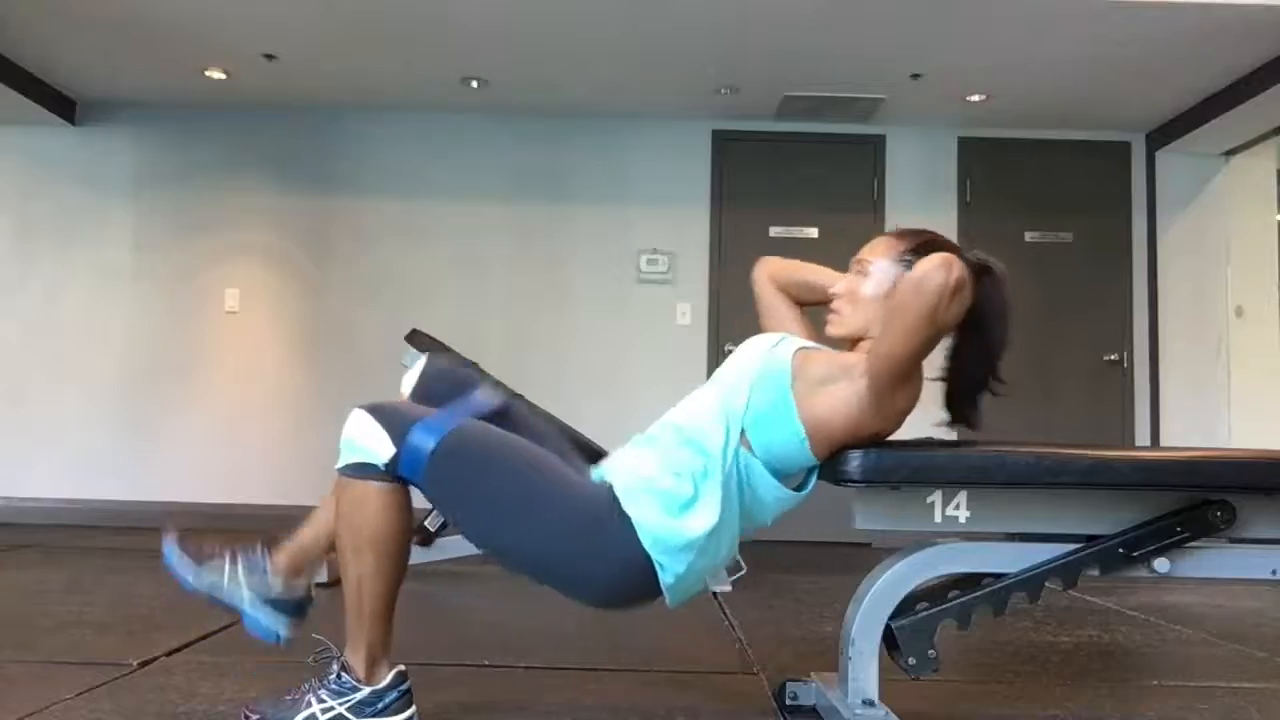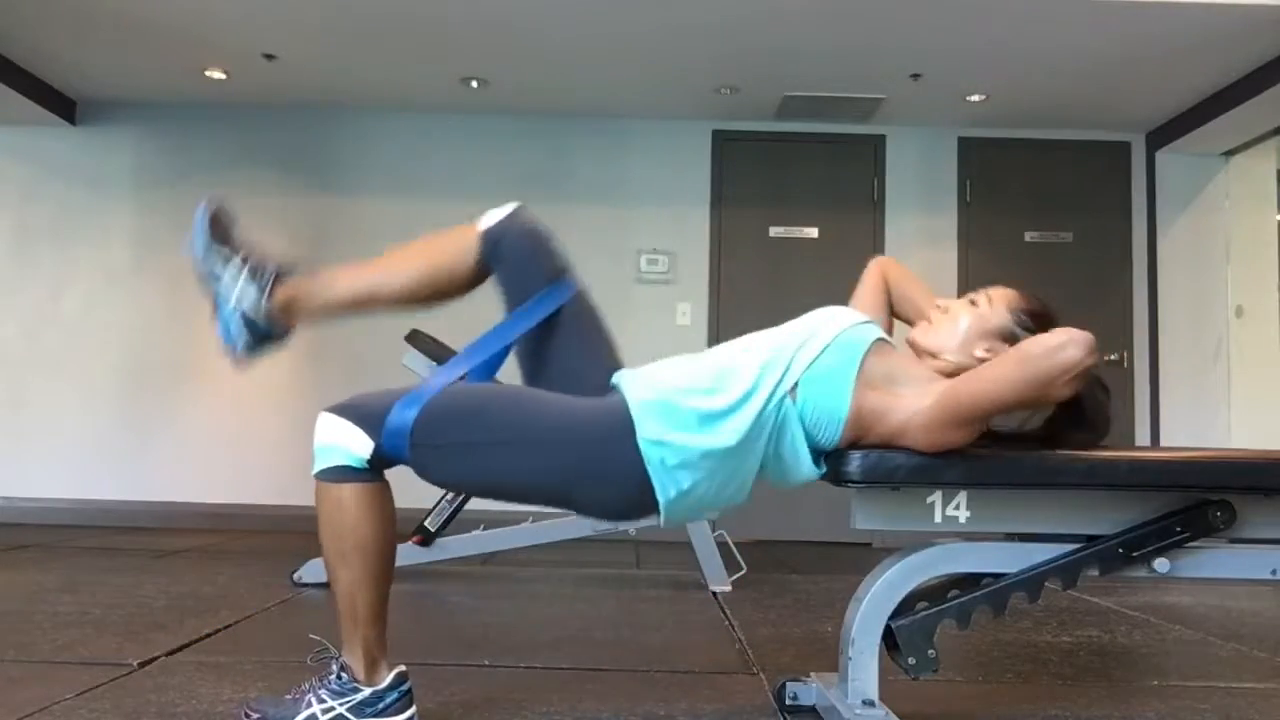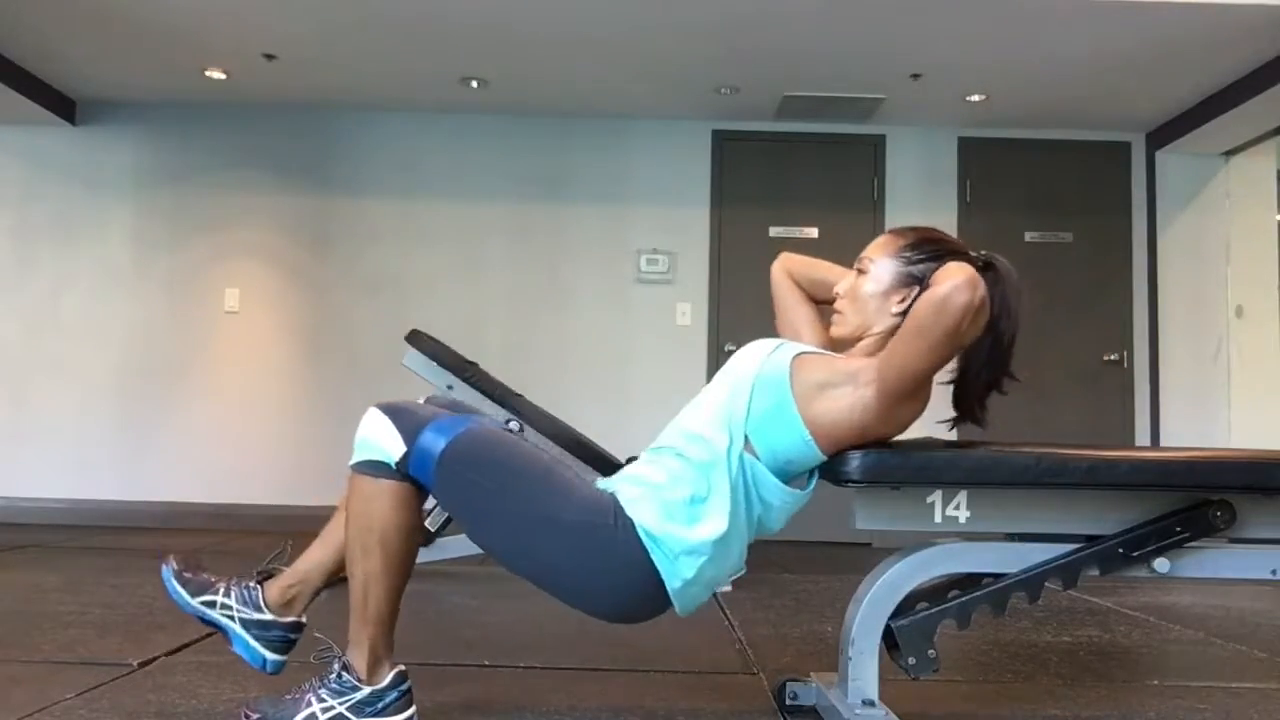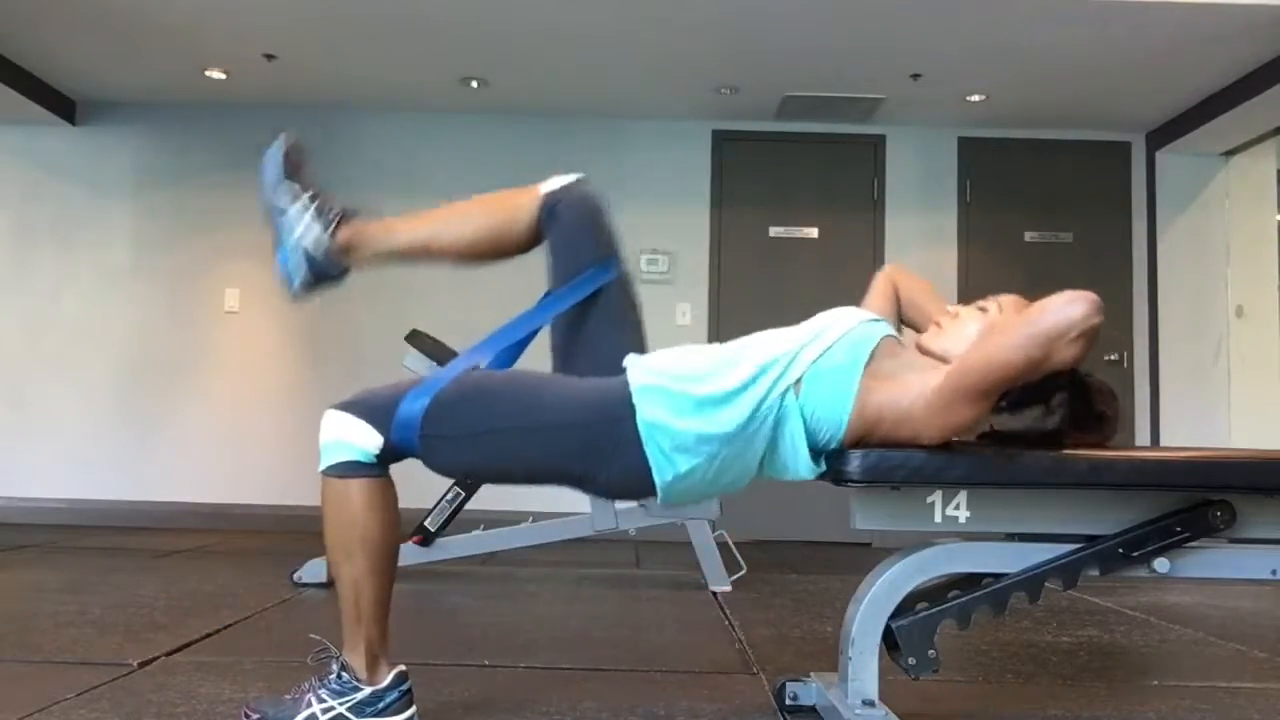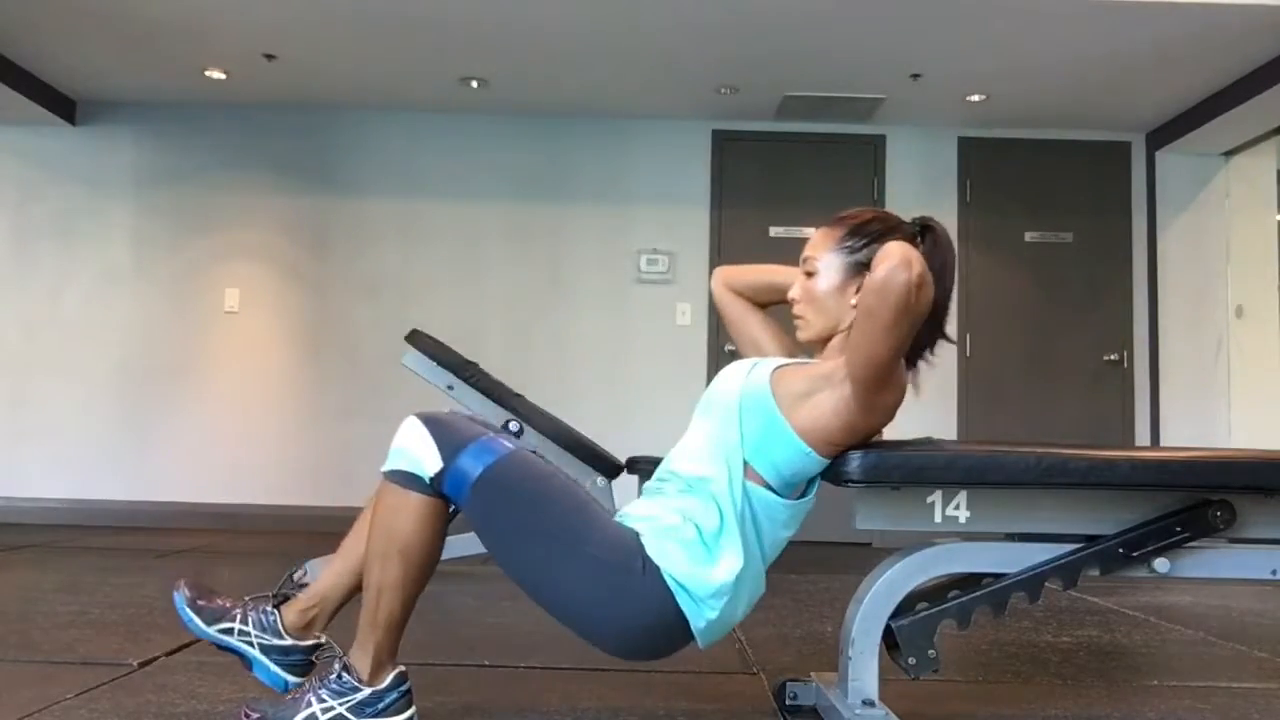
dt=1s
person 1, frame 1
left shoulder: (874, 393)
right shoulder: (820, 363)
left elbow: (944, 270)
right elbow: (768, 268)
left wrist: (890, 284)
right wrist: (852, 288)
left hip: (623, 542)
right hip: (610, 492)
left knee: (379, 433)
right knee: (439, 394)
right ankle: (277, 580)
person 1, frame 2
left shoulder: (932, 408)
right shoulder: (884, 352)
left elbow: (1071, 347)
right elbow: (881, 265)
left wrist: (994, 324)
right wrist: (942, 304)
left hip: (633, 450)
right hip: (625, 409)
left knee: (351, 432)
right knee: (510, 235)
right ankle: (281, 298)
person 1, frame 3
left shoulder: (880, 392)
right shoulder: (831, 363)
left elbow: (966, 291)
right elbow: (787, 265)
left wrist: (912, 283)
right wrist: (867, 284)
left hip: (629, 550)
right hip: (620, 511)
left knee: (390, 430)
right knee: (426, 428)
right ankle: (272, 612)
person 1, frame 4
left shoulder: (943, 403)
right shoulder: (896, 348)
left elbow: (1080, 312)
right elbow: (893, 273)
left wrist: (1002, 331)
right wrist: (945, 308)
left hip: (636, 428)
right hip: (637, 391)
left knee: (354, 431)
right knee: (569, 204)
right ankle: (338, 245)
person 1, frame 5
left shoulder: (857, 389)
right shoulder: (802, 373)
left elbow: (904, 271)
right elbow: (725, 281)
left wrist: (891, 265)
right wrist: (816, 275)
left hip: (652, 592)
right hip: (641, 555)
left knee: (429, 443)
right knee: (436, 456)
right ankle: (294, 628)
